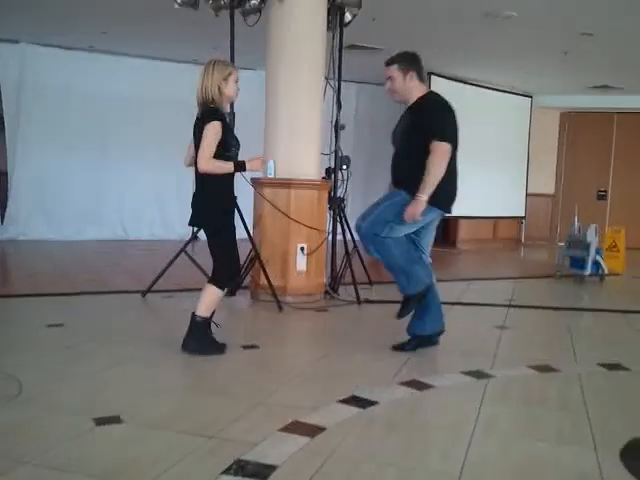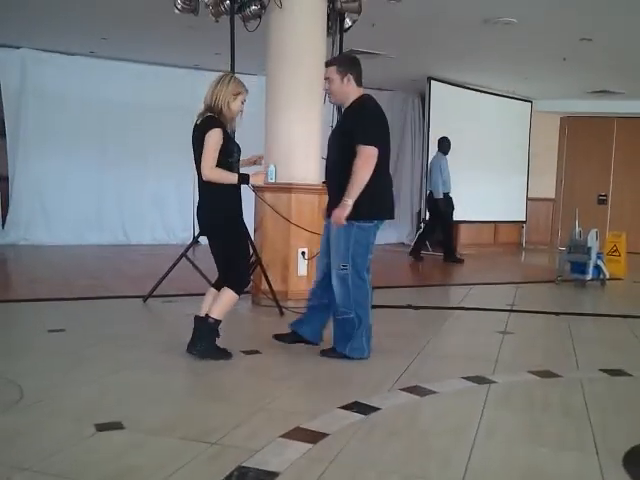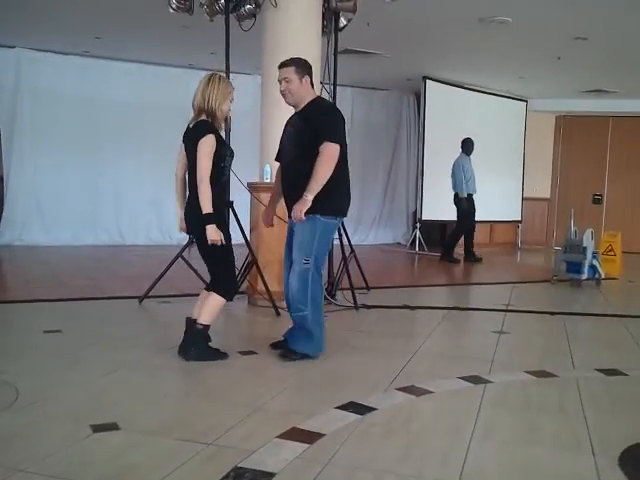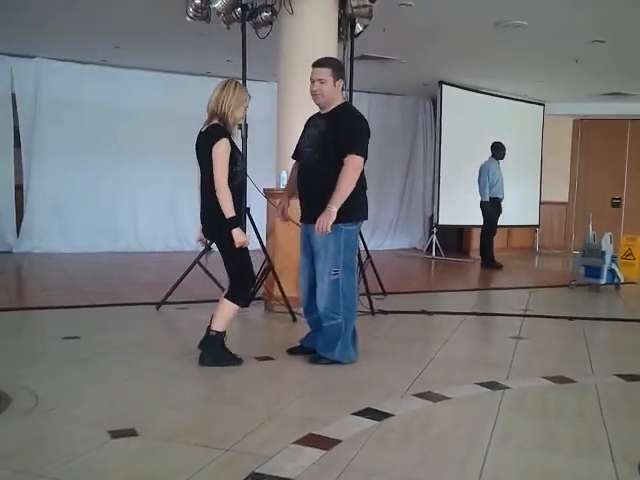
dt=0.7s
person 1, frame 1
left shoulder: (435, 108)
right shoulder: (412, 112)
left elbow: (440, 154)
left wrist: (420, 198)
right wrist: (395, 197)
left hip: (425, 198)
right hip: (412, 195)
left knee: (370, 228)
right knee: (417, 263)
left ankle: (414, 283)
right ankle: (427, 329)
person 1, frame 2
left shoulder: (366, 111)
right shoulder: (352, 113)
left elbow: (367, 157)
left wrist: (347, 203)
left hip: (361, 211)
right hip: (344, 209)
left knee: (349, 275)
right knee: (328, 271)
left ankle: (353, 344)
right ankle: (308, 328)
person 1, frame 3
left shoulder: (324, 112)
right shoulder: (294, 120)
left elbow: (329, 154)
left wrist: (307, 197)
right wrist: (272, 203)
left hip: (321, 207)
right hip: (299, 208)
left knee: (304, 271)
right knee: (295, 273)
left ankle: (306, 341)
right ankle: (301, 334)
person 1, frame 4
left shoulder: (351, 120)
right shoulder: (313, 122)
left elbow: (353, 166)
right elbow: (301, 163)
left wrist: (332, 209)
right wrist: (287, 195)
left hip: (338, 218)
right hip: (311, 216)
left knee: (334, 282)
right knee: (311, 282)
left ankle: (339, 348)
right ankle: (317, 338)
person 2, frame 1
left shoulder: (207, 116)
right shoulder: (214, 118)
left elbow: (190, 160)
right elbow: (204, 164)
left wrist: (233, 163)
right wrist: (243, 165)
left hip: (214, 204)
right hip: (214, 206)
left knee: (227, 268)
right knee: (225, 270)
left ankle: (201, 330)
right ankle: (195, 335)
person 2, frame 2
left shoulder: (207, 124)
right shoulder: (213, 126)
right elbow: (208, 172)
left wrist: (243, 162)
right wrist: (247, 179)
left hip: (217, 212)
right hip: (221, 213)
left knee: (227, 275)
right knee: (239, 276)
left ankle: (201, 336)
right ankle: (204, 339)
person 2, frame 3
left shoulder: (192, 128)
right shoulder: (208, 132)
left elbow: (181, 174)
right elbow: (203, 180)
left wrist: (184, 212)
right wrist: (209, 222)
left hip: (198, 214)
right hip: (210, 216)
left knee: (218, 278)
right knee: (226, 281)
left ankle: (191, 337)
right ankle: (197, 341)
person 2, frame 4
left shoulder: (205, 133)
right shoulder: (220, 136)
right elbow: (221, 185)
left wrist: (204, 225)
right wrist: (234, 226)
left hip: (214, 220)
right hip: (224, 221)
left knee: (243, 280)
right knee: (241, 284)
left ankle: (213, 337)
right ankle: (212, 347)
